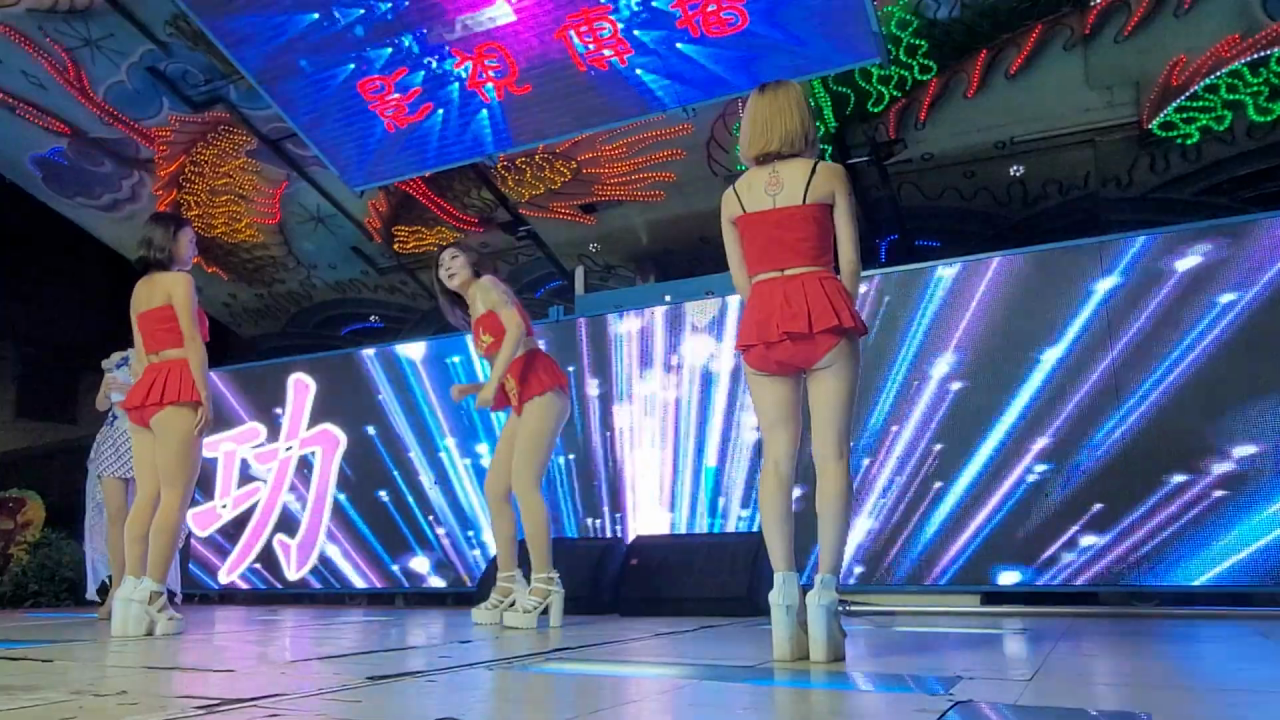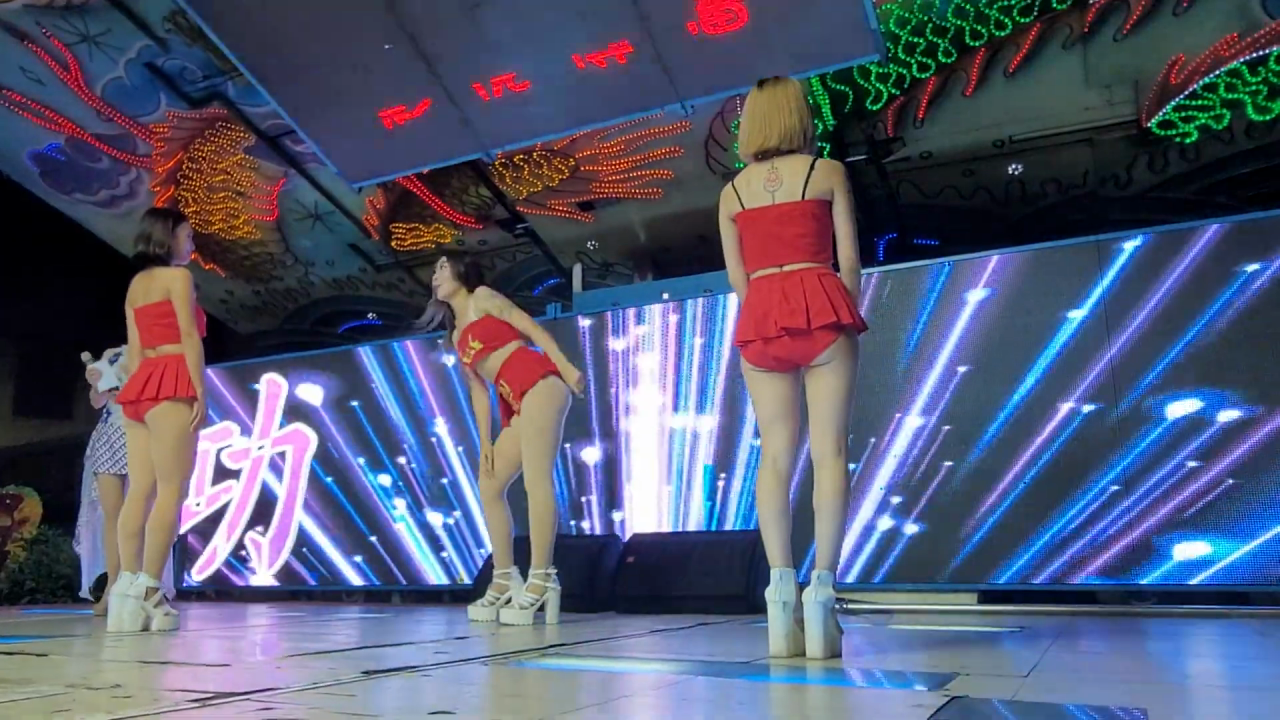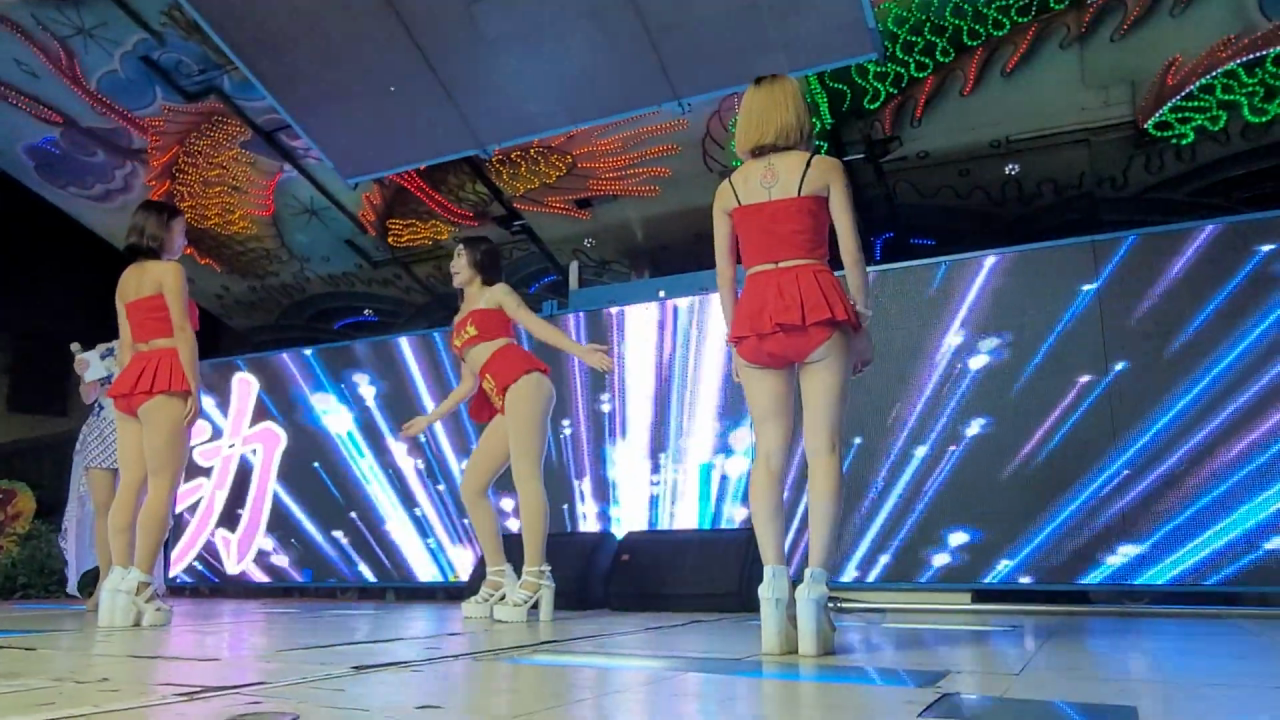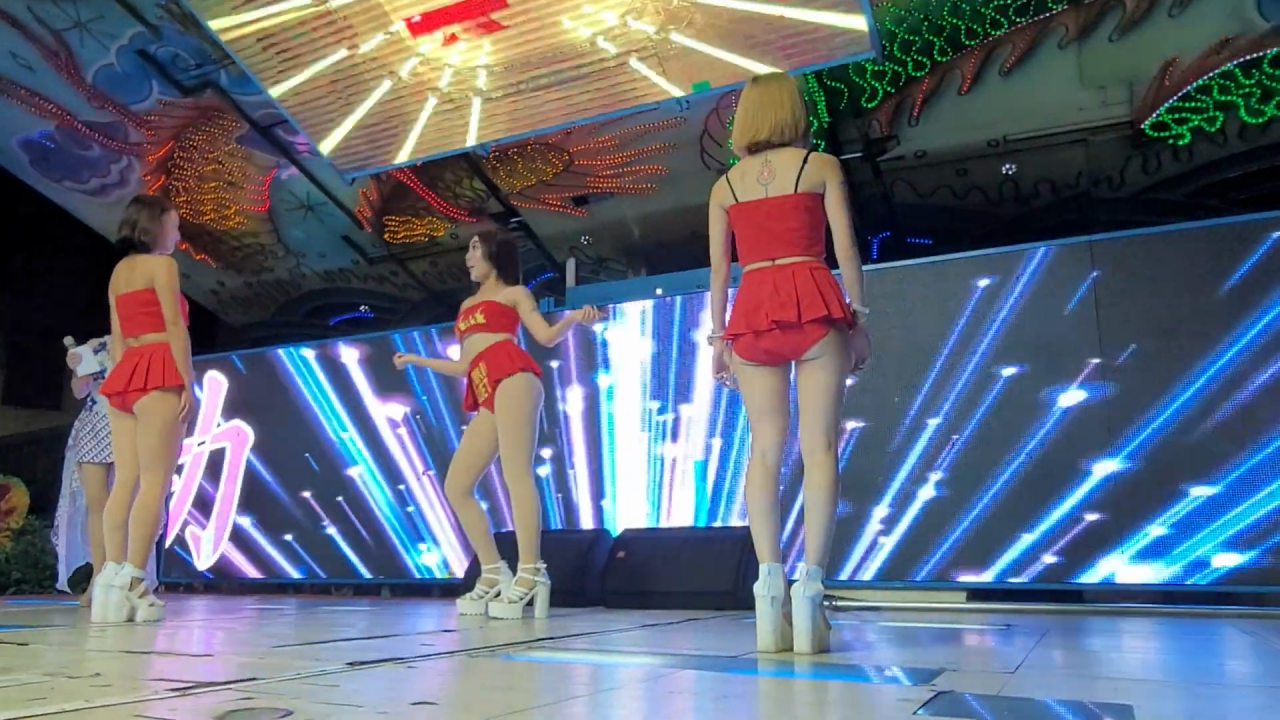
dt=0.3s
person 1, frame 1
left shoulder: (733, 194)
right shoulder: (829, 174)
left elbow: (742, 278)
right elbow: (850, 261)
left hip: (763, 323)
right hip: (823, 313)
left knee: (778, 459)
right knee: (830, 454)
left ankle: (785, 594)
right ankle: (825, 591)
person 1, frame 2
left shoulder: (732, 191)
right shoulder: (827, 172)
left elbow: (736, 275)
right elbow: (849, 259)
right wrist: (848, 322)
left hip: (761, 319)
right hip: (820, 309)
left knee: (775, 455)
right knee: (830, 451)
left ankle: (782, 591)
right ankle: (822, 588)
person 1, frame 3
left shoulder: (728, 188)
right shoulder: (825, 168)
left elbow: (724, 272)
right elbow: (852, 252)
left wrist: (735, 333)
right wrist: (861, 322)
left hip: (755, 314)
right hip: (816, 308)
left knee: (768, 452)
right knee: (822, 448)
left ankle: (774, 587)
right ankle: (815, 585)
person 1, frame 4
left shoulder: (725, 184)
right shoulder: (821, 166)
left elbow: (718, 267)
right elbow: (846, 248)
left wrist: (719, 335)
right wrist: (858, 319)
left hip: (752, 312)
right hip: (813, 305)
left knee: (764, 450)
right knee: (818, 446)
left ankle: (770, 585)
right ankle: (811, 583)
person 2, frame 1
left shoulder: (139, 288)
right shoulder: (179, 280)
left elbow: (140, 352)
right elbow: (192, 340)
left wrist: (144, 394)
right wrist: (204, 395)
left hip: (145, 393)
right hip: (175, 390)
left knee: (147, 496)
right knee: (175, 496)
left ankle: (132, 592)
right ankle: (150, 596)
person 2, frame 2
left shoulder: (136, 284)
right shoulder: (177, 276)
left elbow: (134, 347)
right elbow: (189, 336)
left wrist: (139, 389)
right wrist: (200, 392)
left hip: (141, 388)
right hip: (171, 384)
left knee: (140, 491)
right knee: (171, 491)
left ankle: (128, 587)
right ankle: (147, 592)
person 2, frame 3
left shoulder: (126, 277)
right shoulder: (170, 269)
left elbow: (125, 341)
right elbow: (183, 331)
left wrist: (131, 385)
right wrist: (194, 387)
left hip: (131, 382)
right hip: (164, 379)
left knee: (131, 485)
right knee: (162, 485)
left ankle: (120, 583)
right ankle: (138, 587)
person 2, frame 4
left shoulder: (119, 271)
right shoulder: (161, 264)
left elbow: (117, 335)
right elbow: (174, 325)
left wrist: (124, 377)
right wrist: (188, 381)
left hip: (125, 377)
right hip: (158, 375)
left knee: (125, 481)
right knee: (155, 481)
left ankle: (113, 578)
right ankle: (132, 582)
person 3, frame 1
left shoulder: (488, 285)
right shoulder: (474, 325)
left elbow: (516, 329)
left wrist: (493, 382)
right wrist: (474, 390)
left hip: (540, 388)
right hip: (522, 401)
left knee: (524, 485)
right knee: (495, 488)
left ankle: (544, 584)
right ankle: (509, 583)
person 3, frame 2
left shoulder: (483, 298)
right shoulder: (457, 336)
left elbow: (533, 329)
right elbow: (480, 391)
left wrist: (564, 364)
right wrist: (485, 444)
left hip: (540, 385)
right hip: (521, 405)
left knee: (536, 479)
right knee: (489, 487)
left ankle: (541, 580)
right ankle: (505, 581)
person 3, frame 3
left shoulder: (498, 293)
right shoulder: (459, 320)
left elbow: (537, 326)
right elbow: (469, 383)
left wrist: (579, 351)
right wrist: (431, 415)
left hip: (524, 381)
right hip: (502, 404)
left knee: (525, 475)
right knee: (471, 487)
left ankle: (535, 577)
right ankle: (500, 577)
person 3, frame 4
left shoulder: (514, 293)
right shoulder: (467, 304)
left elbow: (545, 335)
left wrist: (572, 319)
right wrist: (418, 360)
left hip: (513, 378)
right hip: (486, 398)
left knee: (516, 473)
right knee: (456, 487)
left ankle: (530, 574)
right ankle: (494, 574)
person 4, frame 1
right shoulder: (115, 359)
right elbow: (100, 405)
right wrist: (106, 390)
right hip: (113, 442)
right knee: (114, 515)
right ankle: (116, 589)
person 4, frame 2
right shoulder: (110, 356)
right elbow: (97, 402)
right wrist: (96, 384)
right hip: (108, 438)
right knee: (110, 512)
right ankle: (112, 585)
person 4, frame 3
right shoulder: (101, 351)
right elbow: (88, 397)
right wrist: (84, 376)
right hip: (100, 432)
right knee: (101, 507)
right ankle: (104, 581)
person 4, frame 4
right shoulder: (94, 346)
right elbow: (80, 392)
right wrist: (77, 369)
right hip: (93, 428)
right knee: (94, 502)
right ankle: (98, 575)
